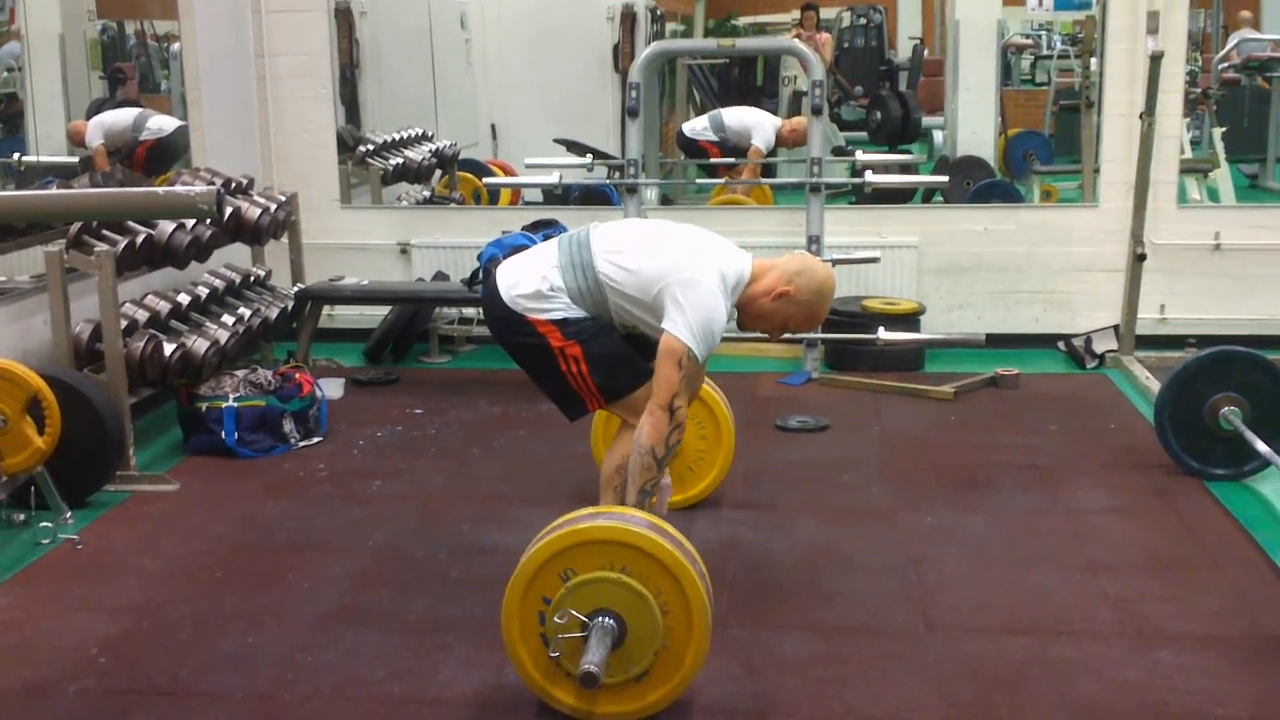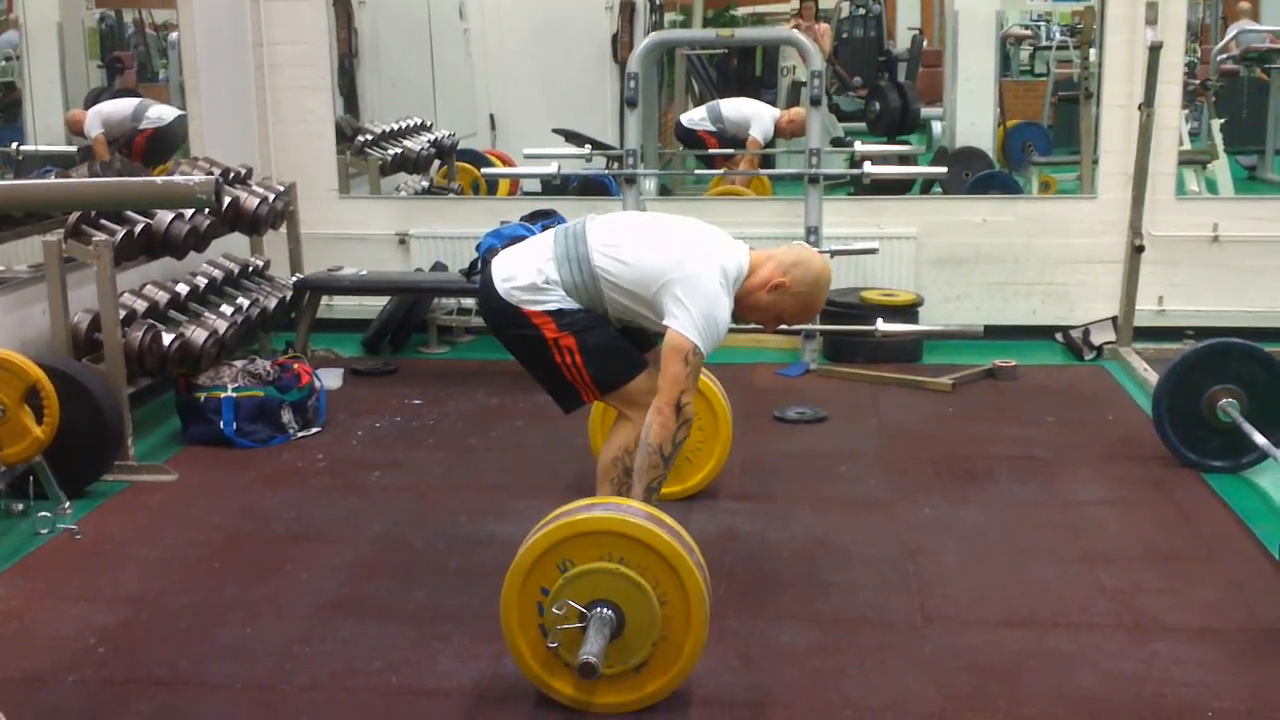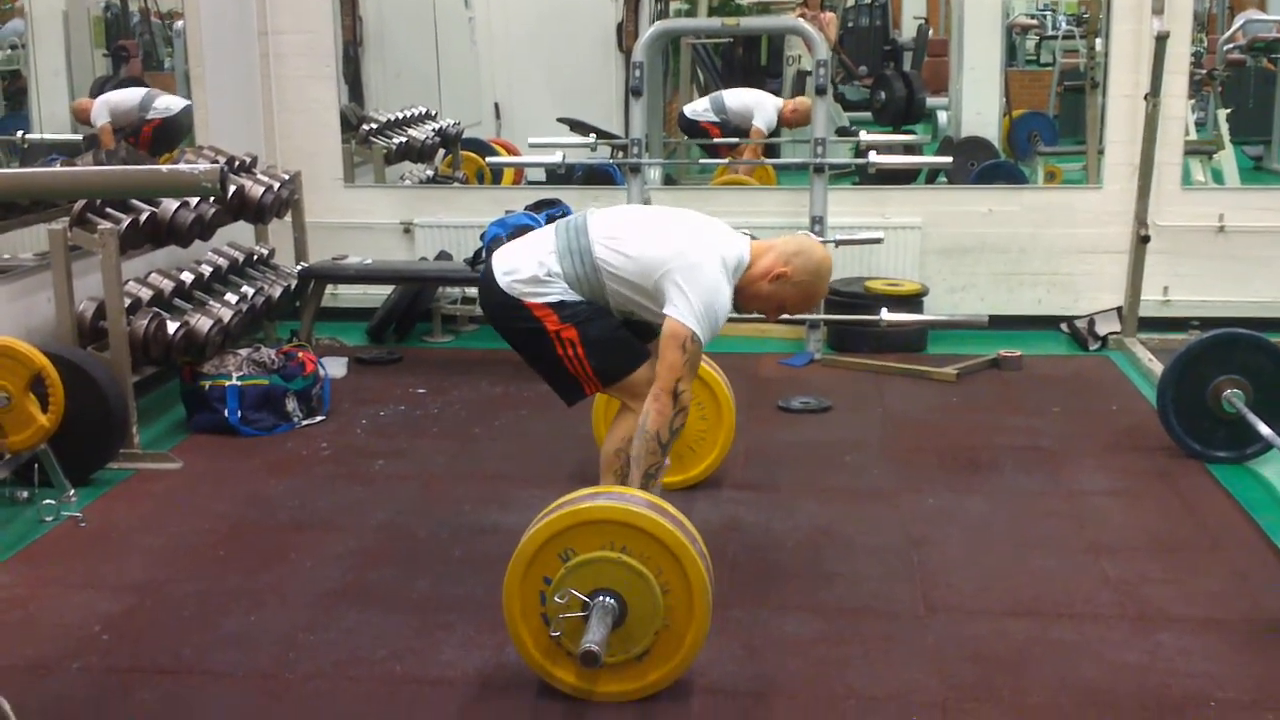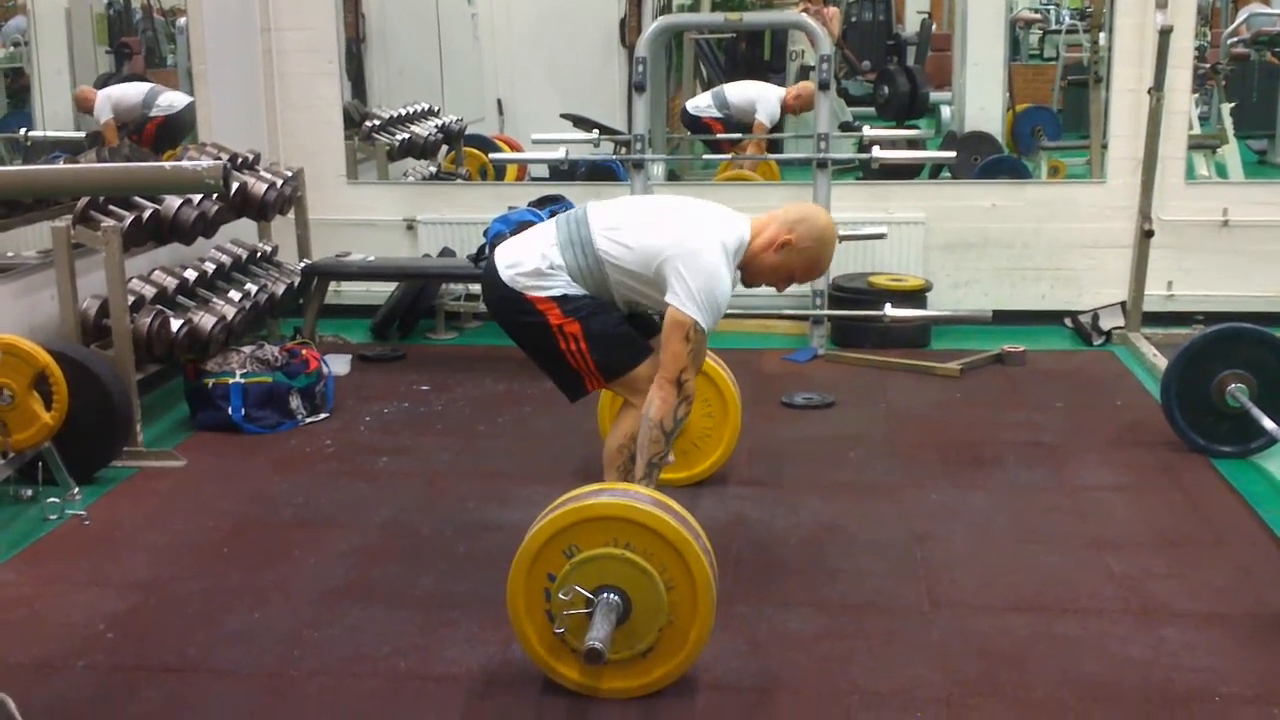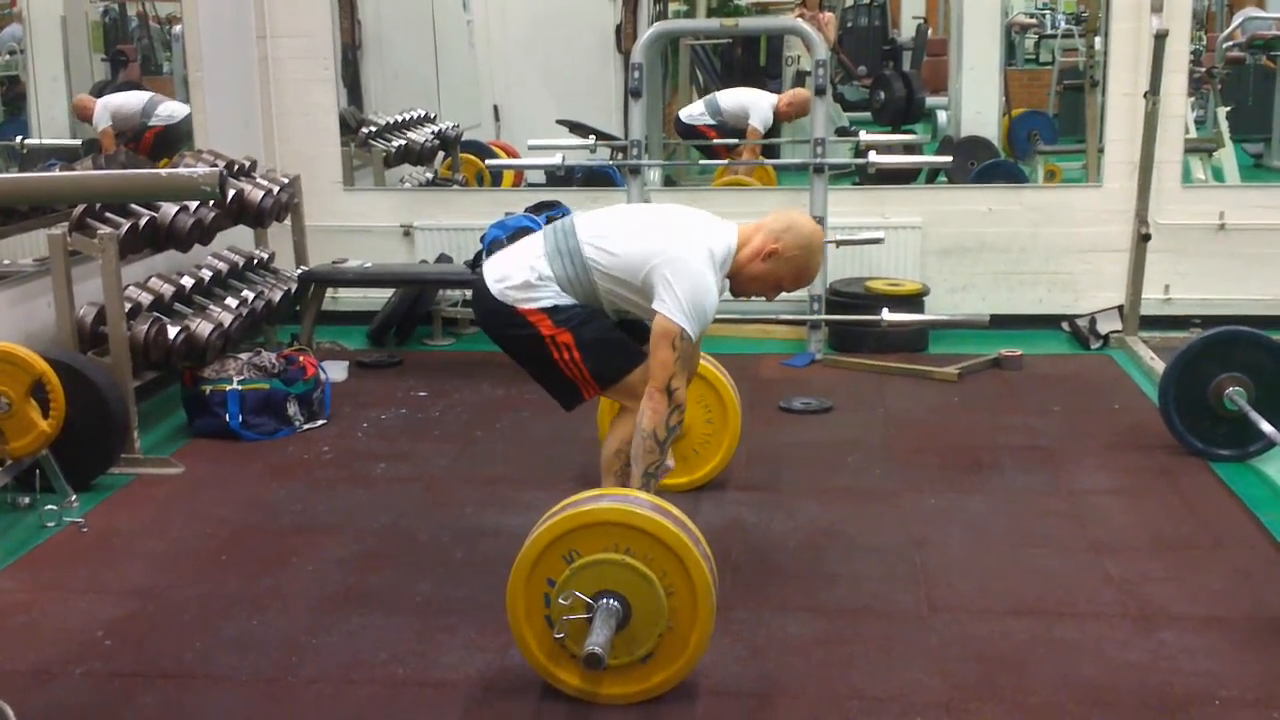
dt=0.3s
person 1, frame 1
left shoulder: (724, 264)
right shoulder: (707, 299)
right elbow: (663, 412)
left hip: (535, 280)
right hip: (527, 301)
left knee: (661, 390)
right knee: (643, 411)
person 1, frame 2
left shoulder: (722, 257)
right shoulder: (707, 295)
right elbow: (670, 410)
left hip: (531, 272)
right hip: (523, 292)
left knee: (652, 377)
right knee: (641, 404)
person 1, frame 3
left shoulder: (721, 245)
right shoulder: (708, 283)
right elbow: (667, 397)
left hip: (533, 268)
right hip: (524, 288)
left knee: (653, 369)
right knee: (643, 395)
person 1, frame 4
left shoulder: (721, 231)
right shoulder: (709, 266)
right elbow: (672, 385)
right wrist: (643, 490)
left hip: (535, 262)
right hip: (528, 281)
left knee: (656, 365)
right knee: (645, 390)
person 1, frame 5
left shoulder: (712, 240)
right shoulder: (696, 274)
right elbow: (662, 393)
left hip: (525, 275)
right hip: (517, 292)
left knee: (650, 374)
right knee: (642, 393)
